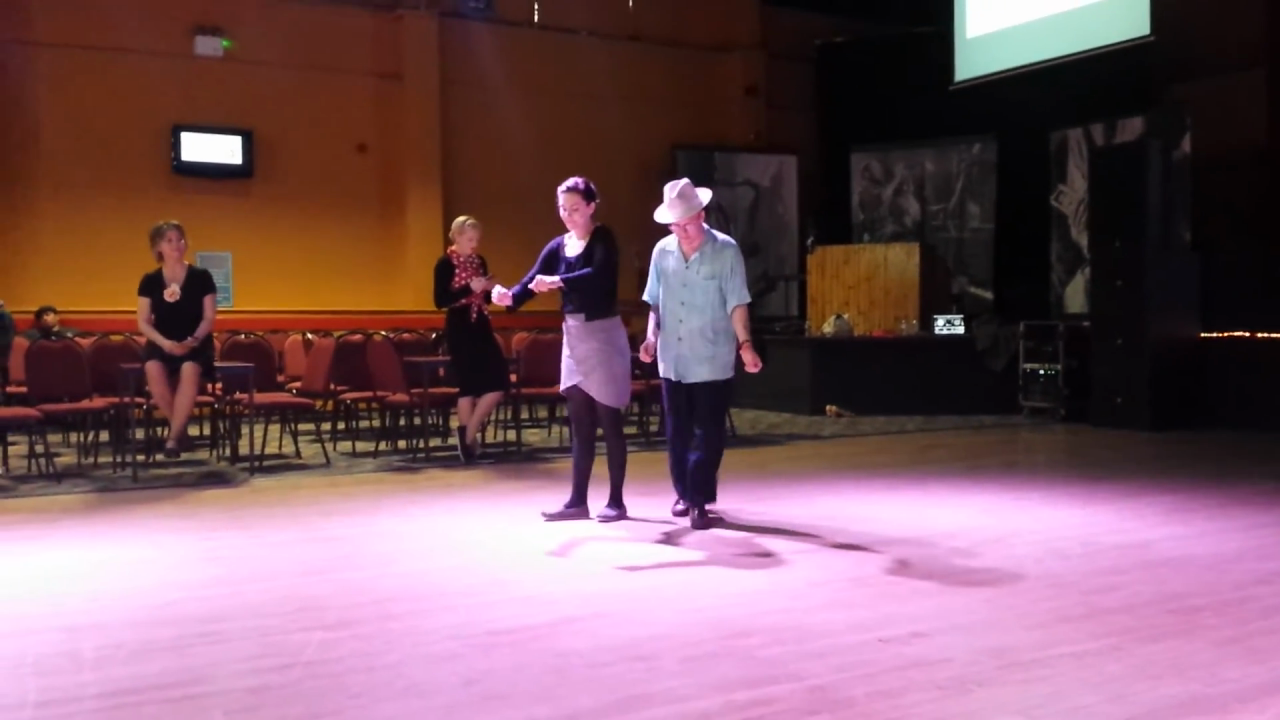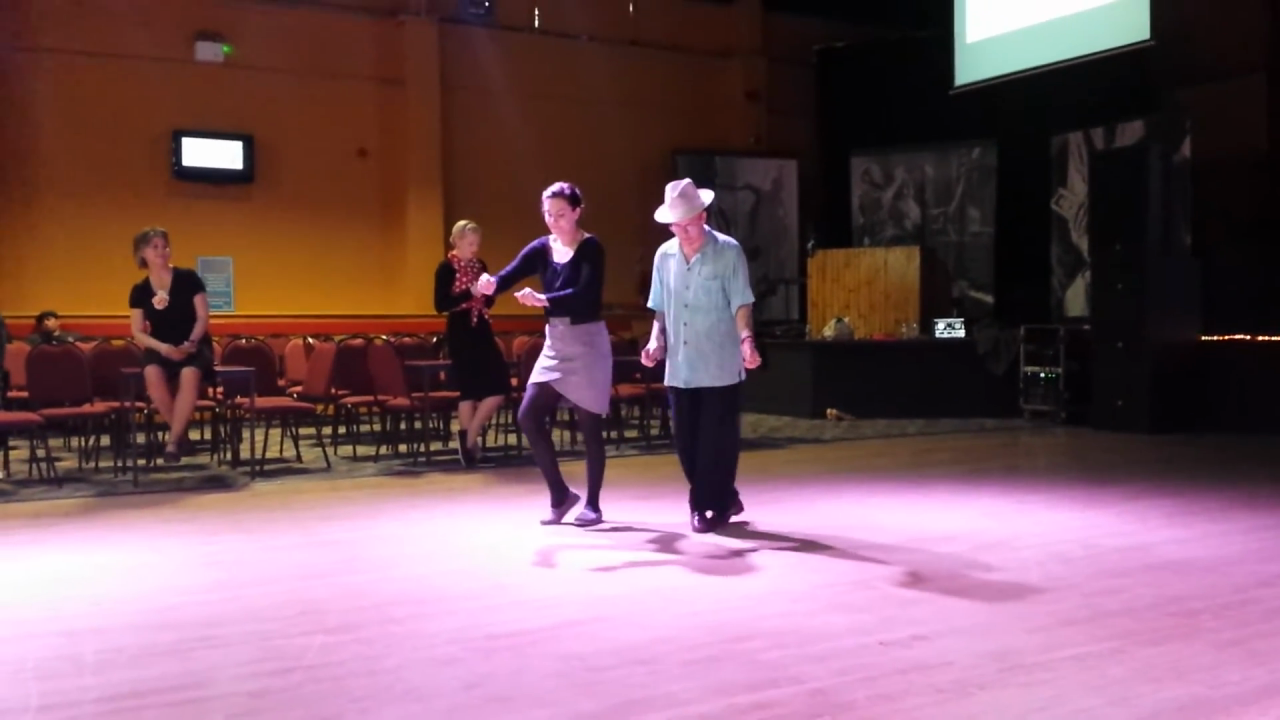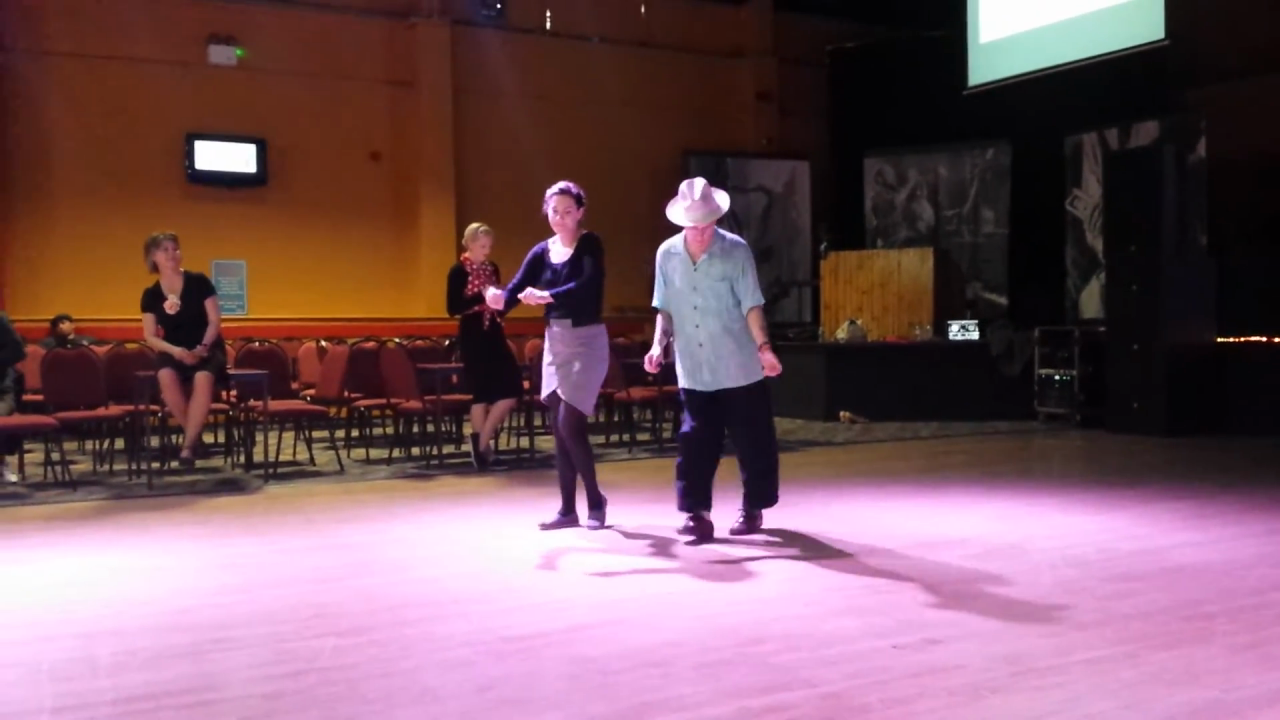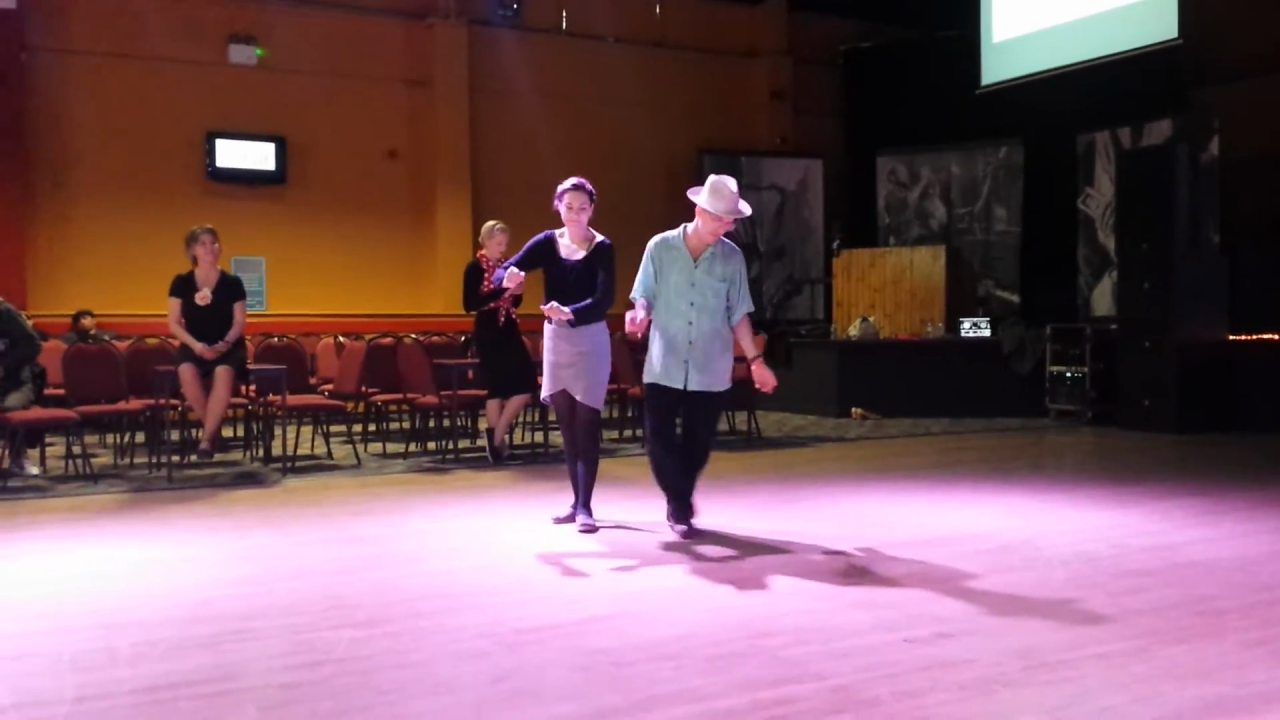
dt=0.5s
person 1, frame 1
left shoulder: (726, 250)
right shoulder: (662, 252)
left elbow: (736, 303)
left wrist: (745, 344)
right wrist: (651, 336)
left hip: (712, 361)
right hip: (673, 360)
left knee: (707, 433)
right knee: (678, 432)
left ankle: (699, 500)
right ankle: (684, 493)
person 1, frame 2
left shoulder: (728, 252)
right shoulder: (664, 256)
left elbow: (741, 303)
left wrist: (746, 340)
right wrist: (656, 341)
left hip: (719, 364)
right hip: (679, 365)
left knee: (715, 439)
right knee: (686, 440)
left ankle: (704, 505)
right ankle: (725, 499)
person 1, frame 3
left shoulder: (736, 251)
right shoulder: (667, 255)
left elbow: (751, 304)
right elbow: (666, 308)
left wrist: (763, 346)
right wrist: (659, 344)
left hip: (737, 366)
right hip: (692, 368)
left knee: (750, 438)
right knee: (695, 440)
left ankle: (753, 507)
right ankle: (698, 514)
person 1, frame 4
left shoulder: (732, 257)
right shoulder: (660, 247)
left elbow: (739, 315)
right elbow: (643, 297)
left wrist: (755, 360)
right wrist: (640, 315)
left hip: (710, 369)
right hip: (664, 366)
left knee: (698, 443)
right knee: (661, 439)
left ankle: (679, 504)
right ankle: (680, 507)
person 2, frame 1
left shoulder: (602, 237)
right shoulder: (557, 247)
left elbow: (598, 276)
right elbow: (531, 282)
left wrist: (557, 282)
right wrist: (509, 296)
left hip: (604, 334)
right hip: (573, 336)
left knee: (609, 420)
right knee: (580, 422)
left ankle: (616, 501)
right ankle: (578, 500)
person 2, frame 2
left shoulder: (590, 248)
right shoulder: (541, 248)
left elbow: (586, 293)
right elbow: (510, 275)
left wrist: (543, 300)
right wrist: (491, 284)
left hip: (588, 340)
right hip: (555, 342)
left knee: (589, 426)
right knee: (529, 416)
left ankle: (592, 504)
right ankle: (560, 495)
person 2, frame 3
left shoulder: (589, 244)
right shoulder: (541, 252)
left elbow: (588, 286)
right elbow: (516, 289)
left wrist: (547, 296)
right wrist: (499, 299)
left hip: (587, 340)
right hip: (554, 342)
left knee: (569, 426)
right knee: (560, 431)
left ankle: (595, 500)
right ankle: (568, 509)
person 2, frame 4
left shoulder: (602, 248)
right shoulder: (546, 243)
left elbow: (605, 298)
right elbow: (505, 271)
left wrist: (570, 312)
right wrist: (508, 277)
left hip: (590, 339)
right hip: (555, 338)
left knee: (586, 425)
right knee: (567, 426)
left ankle: (584, 506)
right ankle: (577, 502)
person 3, frame 1
left shoulder: (479, 261)
right shoulder: (445, 264)
right elbow: (440, 301)
left wrist: (489, 289)
right wrist: (469, 288)
left hip: (481, 326)
right hip: (459, 328)
left knee: (498, 382)
right knee: (468, 385)
left ankle: (468, 435)
right ankle: (468, 441)
person 3, frame 2
left shoulder: (480, 265)
right shoulder: (446, 268)
right elbow: (441, 305)
left wrist: (489, 293)
right wrist: (469, 292)
left hip: (482, 329)
right hip: (460, 332)
left knee: (499, 385)
right knee: (469, 388)
left ankle: (470, 438)
right ankle: (468, 444)
person 3, frame 3
left shoulder: (492, 269)
right shoulder: (458, 271)
right elbow: (453, 308)
right wrist: (481, 296)
left hip: (494, 333)
right hip: (472, 335)
left knee: (511, 388)
right knee: (481, 391)
left ankle: (482, 442)
right ankle: (481, 447)
person 3, frame 4
right shoulder: (475, 268)
right elbow: (469, 305)
left wrist: (517, 293)
right wrist: (497, 292)
left hip: (509, 329)
right hip: (488, 331)
left knee: (526, 384)
right knee: (497, 387)
left ankle: (497, 437)
right ankle: (496, 443)
person 4, frame 1
left shoulder: (201, 277)
right shoulder: (149, 281)
left elbow: (209, 317)
right elbow: (143, 322)
left wrist: (194, 339)
right wrist: (164, 342)
left hip: (195, 344)
right hip: (162, 344)
left knee: (189, 370)
right knee: (153, 370)
left ankle: (174, 436)
right ankle: (179, 428)
person 4, frame 2
left shoulder: (188, 278)
right shoulder: (139, 291)
left elbow: (203, 317)
right elbow: (138, 332)
left wrist: (191, 343)
right wrist: (162, 347)
left hip: (194, 346)
right hip: (160, 349)
left knee: (189, 375)
right knee: (152, 374)
left ankle: (173, 440)
right ankle: (179, 431)
person 4, frame 3
left shoulder: (199, 282)
right shoulder: (151, 295)
left elbow: (215, 321)
right elbow: (150, 336)
left wrist: (203, 347)
right wrist: (174, 350)
left hip: (207, 349)
right hip: (173, 352)
left knee: (203, 379)
right knee: (166, 378)
left ankle: (188, 444)
right ankle: (193, 435)
person 4, frame 4
left shoulder: (232, 283)
right shoulder: (181, 282)
left elbow: (239, 322)
right elbow: (174, 323)
left wrist: (226, 343)
right wrist: (196, 345)
left hip: (228, 346)
right hip: (194, 346)
left knee: (223, 373)
right knee: (187, 373)
left ankle: (207, 437)
right ankle: (213, 428)
